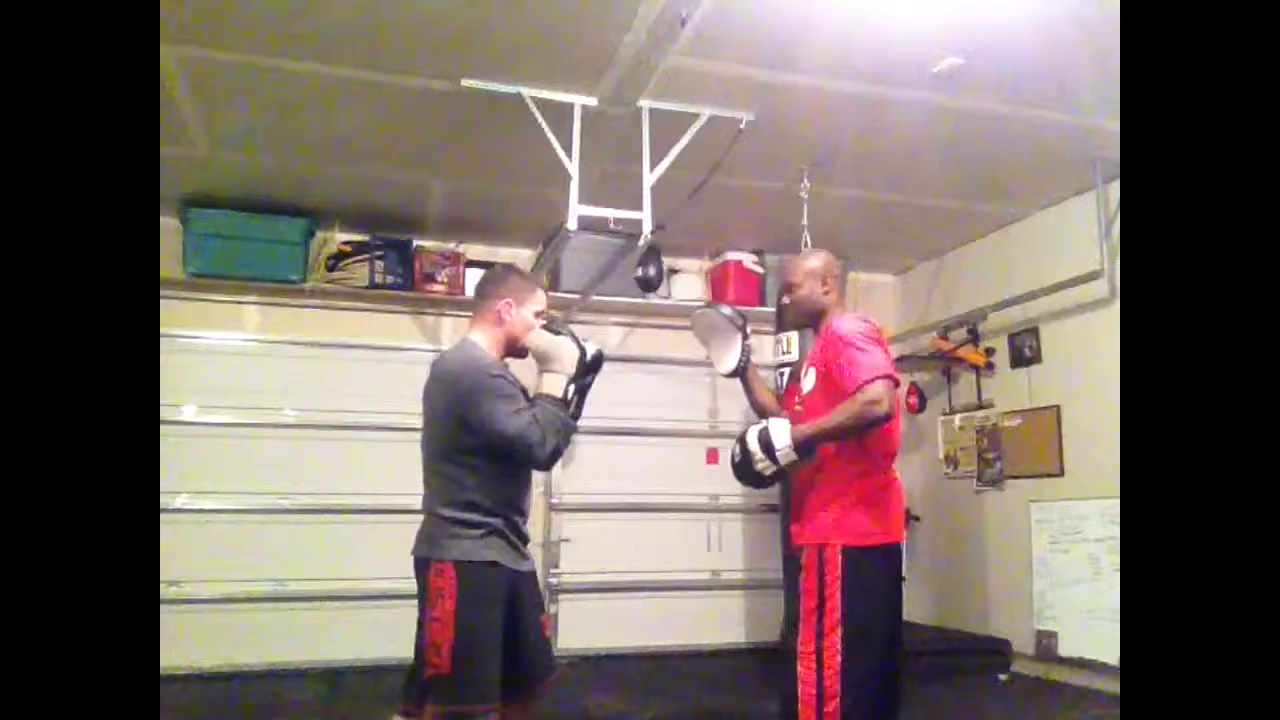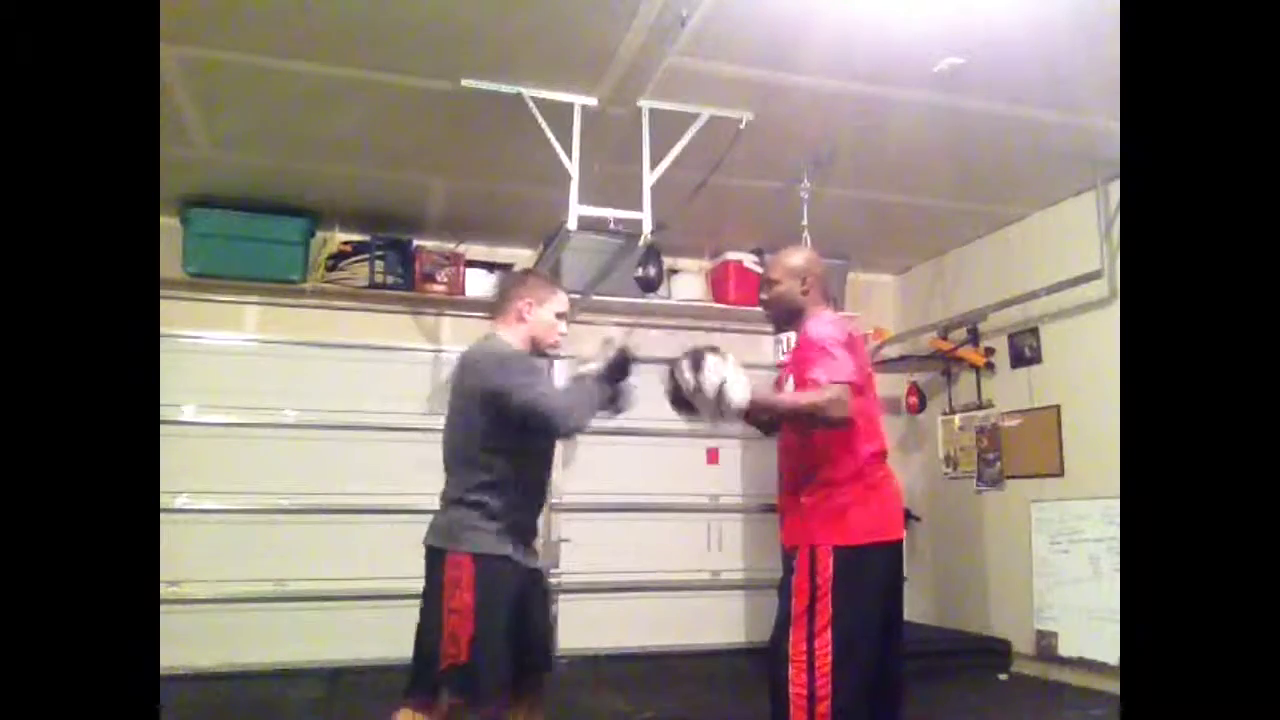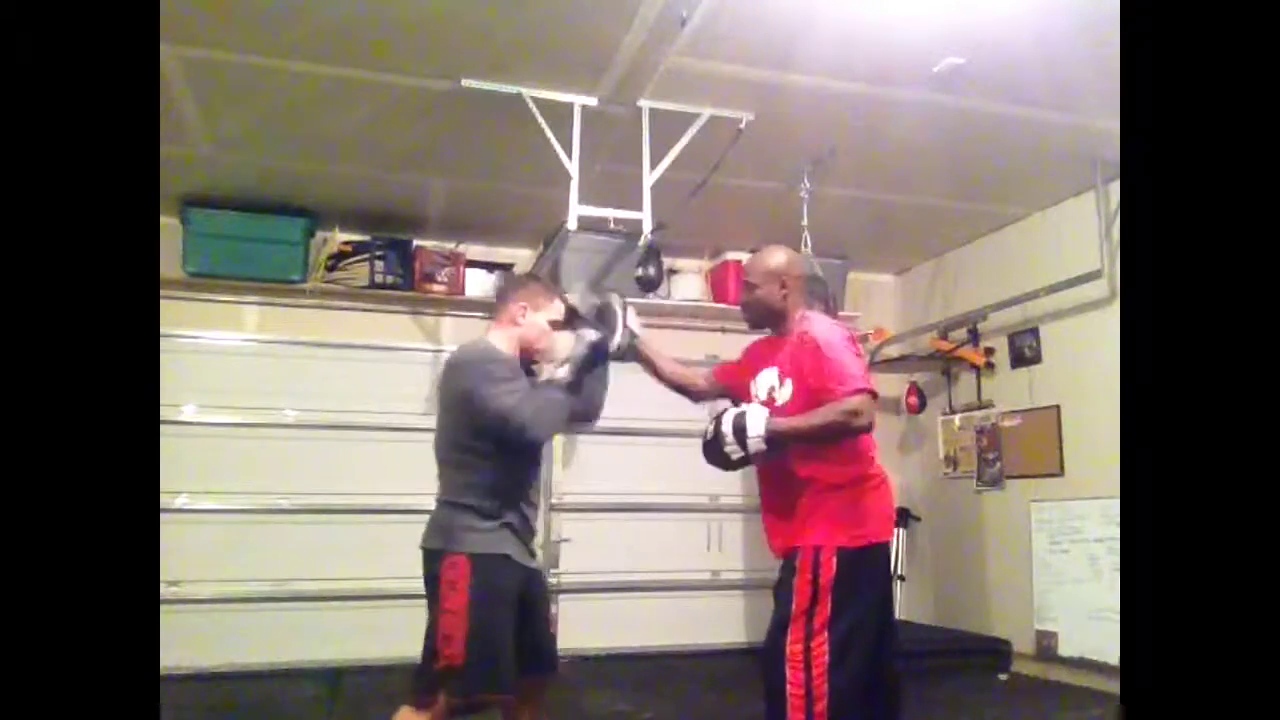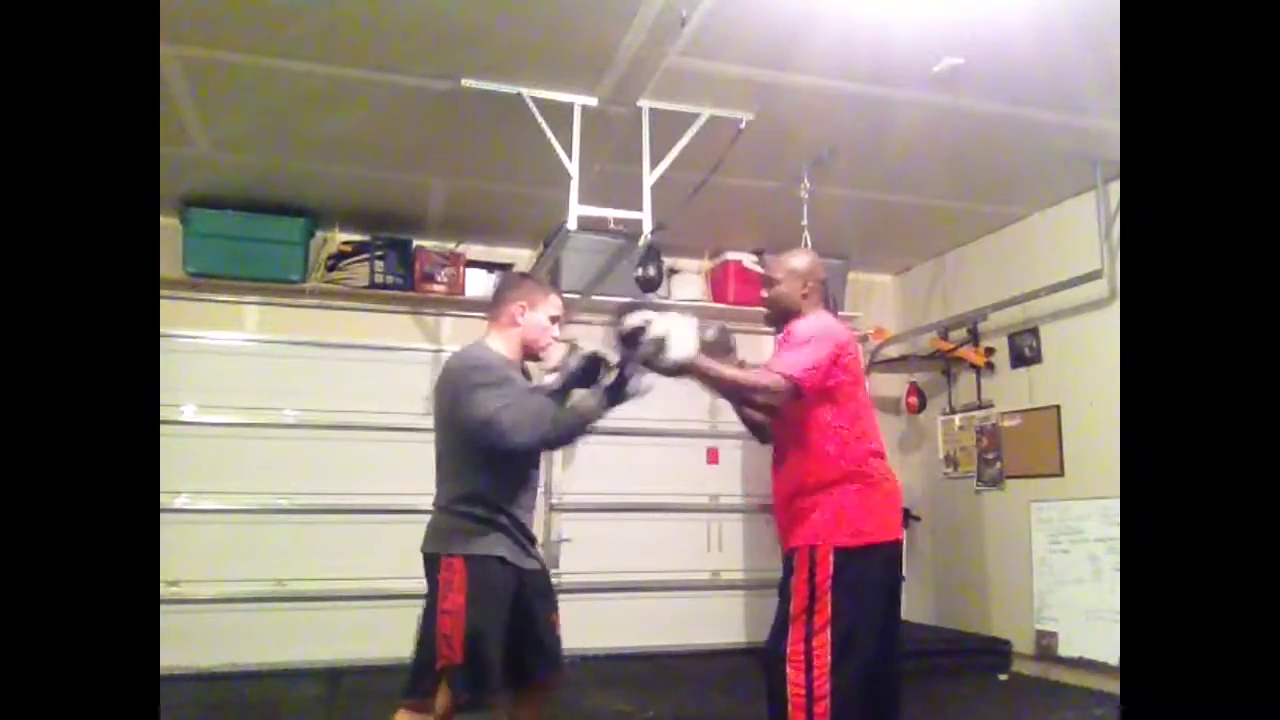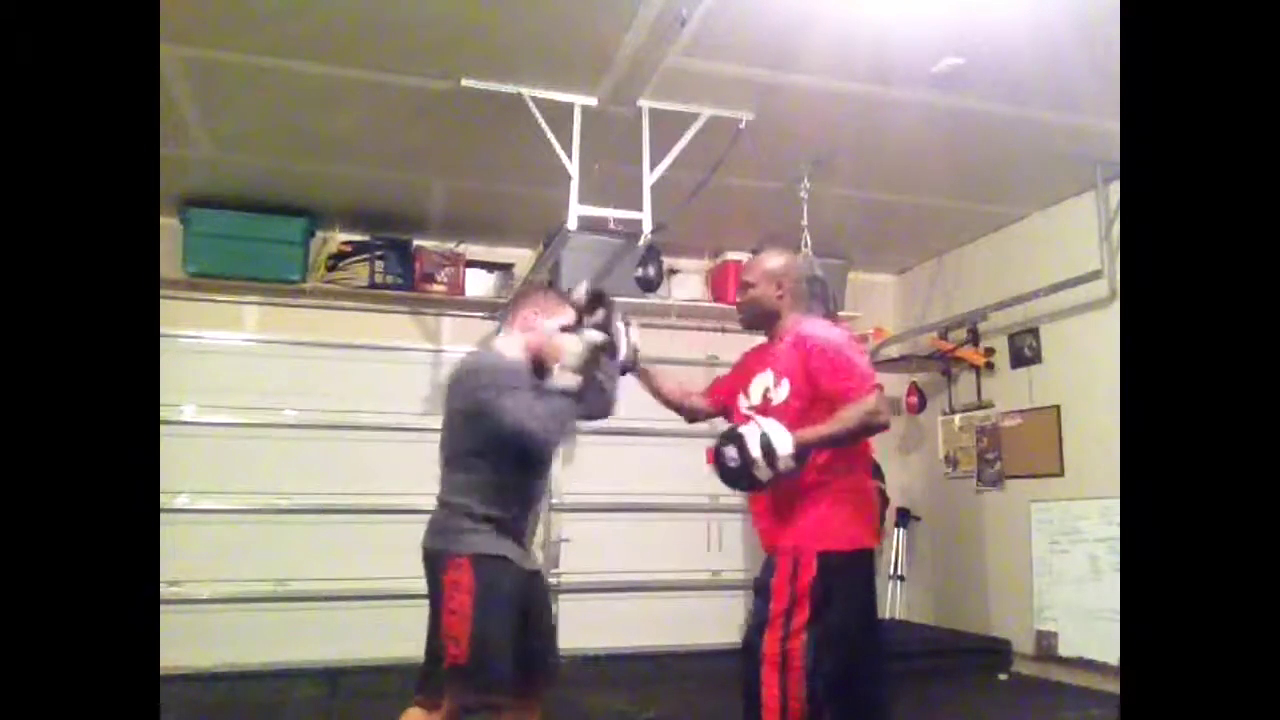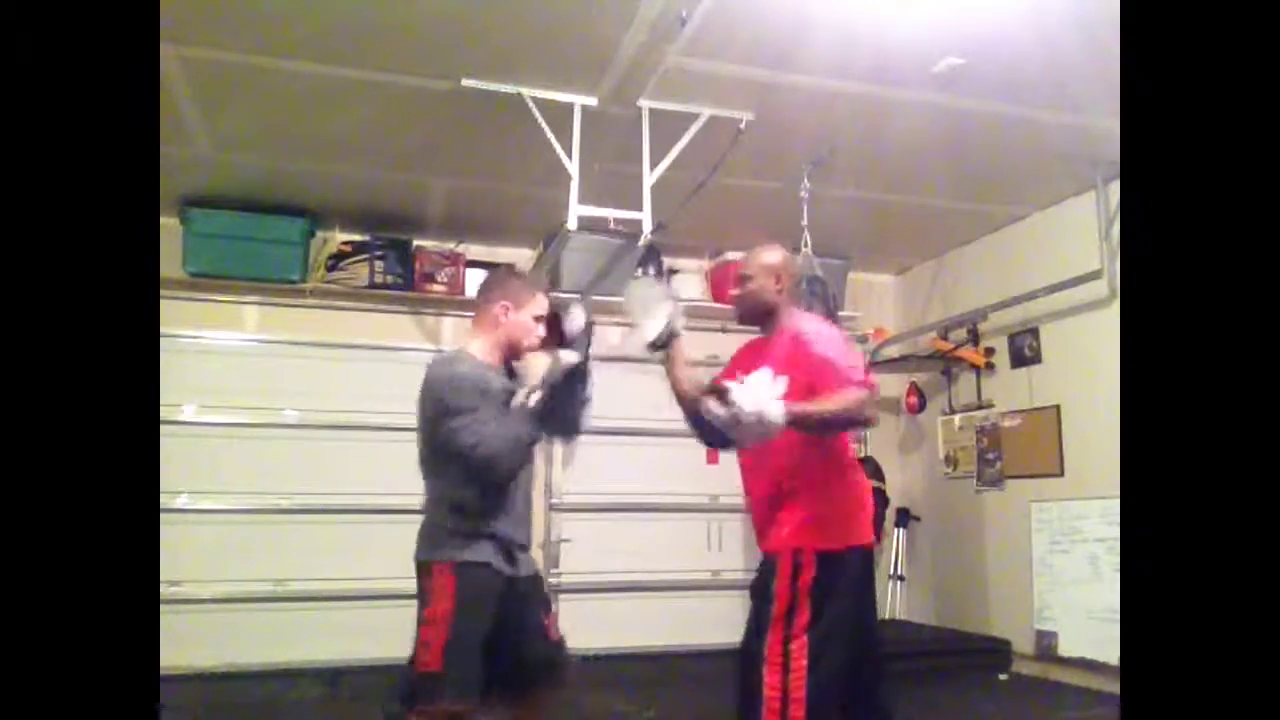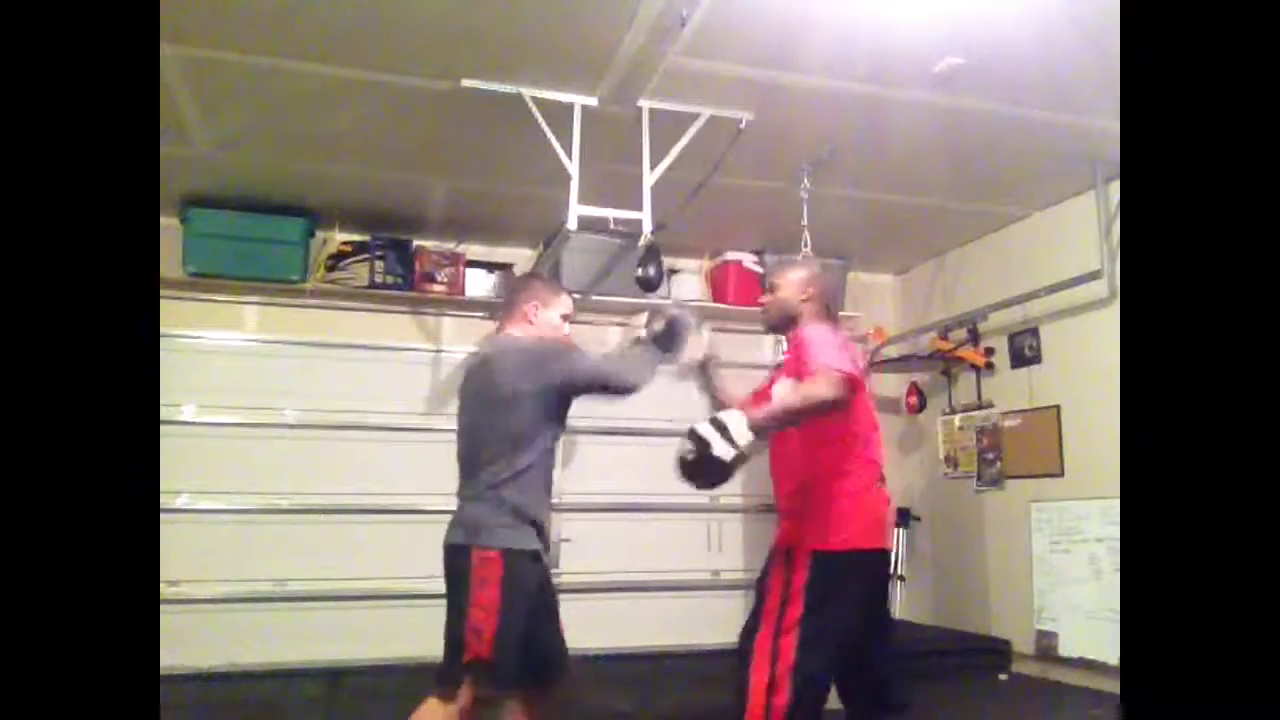
dt=0.7s
person 1, frame 1
left shoulder: (849, 332)
right shoulder: (821, 348)
left elbow: (879, 402)
right elbow: (783, 417)
left wrist: (794, 437)
right wrist: (745, 369)
left hip: (846, 530)
right hip: (862, 528)
left knee: (822, 665)
right knee: (868, 662)
person 1, frame 2
left shoulder: (823, 333)
right shoulder: (809, 343)
left elbow: (835, 406)
right elbow: (786, 418)
left wrist: (743, 396)
right wrist: (743, 397)
left hip: (840, 526)
right hip: (862, 525)
left knee: (808, 663)
right knee: (869, 665)
person 1, frame 3
left shoulder: (822, 337)
right shoulder: (764, 352)
left elbow: (858, 412)
right elbow: (699, 385)
left wrist: (767, 429)
right wrist: (634, 337)
left hip: (836, 525)
right hip: (833, 528)
left knee: (803, 663)
right knee: (858, 664)
person 1, frame 4
left shoulder: (815, 332)
right shoulder: (803, 339)
left elbow: (771, 392)
right elbow: (771, 429)
left wrist: (690, 359)
right wrist: (719, 372)
left hip: (839, 522)
right hip: (858, 523)
left knee: (807, 660)
right knee: (861, 662)
person 1, frame 5
left shoulder: (821, 340)
right shoulder: (757, 359)
left elbow: (875, 411)
right elbow: (697, 405)
left wrist: (797, 441)
right wrist: (634, 362)
left hip: (824, 527)
right hip: (841, 532)
left knee: (780, 664)
right knee: (850, 670)
person 1, frame 6
left shoulder: (814, 335)
right shoulder: (751, 354)
left elbow: (861, 405)
right elbow: (700, 405)
left wrist: (781, 413)
right wrist: (670, 343)
left hip: (818, 525)
right hip: (830, 527)
left knee: (780, 665)
right knee: (848, 666)
person 1, frame 7
left shoulder: (819, 339)
right shoulder: (793, 363)
left elbow: (834, 390)
right elbow: (738, 413)
left wrist: (750, 419)
right wrist: (704, 365)
left hip: (826, 526)
right hip: (859, 525)
left knee: (777, 663)
right knee: (861, 665)
person 2, frame 1
left shoulder: (489, 371)
right shoulder: (470, 370)
left elbow: (539, 448)
right elbow: (537, 446)
left wrist: (575, 383)
right wrist: (557, 377)
left hip: (505, 554)
right hip: (462, 558)
person 2, frame 2
left shoulder: (507, 366)
right shoulder: (499, 361)
left elbow: (543, 420)
right elbow: (561, 414)
left wrist: (601, 381)
right wrist: (603, 374)
left hip: (512, 550)
right hip: (472, 548)
left knee: (527, 679)
person 2, frame 3
left shoulder: (522, 371)
right shoulder: (477, 362)
left elbow: (585, 411)
right elbow: (532, 426)
left wrist: (587, 350)
right wrist: (564, 371)
left hip: (516, 551)
right hip: (472, 550)
left knee: (529, 681)
person 2, frame 4
left shoulder: (512, 373)
right shoulder: (473, 367)
left elbow: (553, 429)
right elbow: (513, 432)
left wrist: (611, 391)
right wrist: (556, 383)
left hip: (515, 549)
right hip: (468, 549)
left knee: (535, 677)
person 2, frame 5
left shoulder: (533, 373)
right shoulder: (486, 369)
left elbow: (595, 404)
right elbow: (537, 438)
left wrist: (597, 339)
right wrist: (567, 376)
left hip: (515, 552)
right hip: (472, 549)
left knee: (530, 680)
person 2, frame 6
left shoulder: (506, 375)
right shoulder: (451, 377)
left elbow: (565, 425)
right elbow: (495, 457)
left wrist: (572, 357)
right wrist: (539, 393)
left hip: (511, 558)
right hip: (459, 559)
left knee: (537, 679)
person 2, frame 7
left shoulder: (491, 362)
right shoulder: (533, 356)
right elbow: (621, 375)
right wrist: (653, 339)
left hip: (514, 542)
right hip: (491, 544)
left knee: (535, 675)
